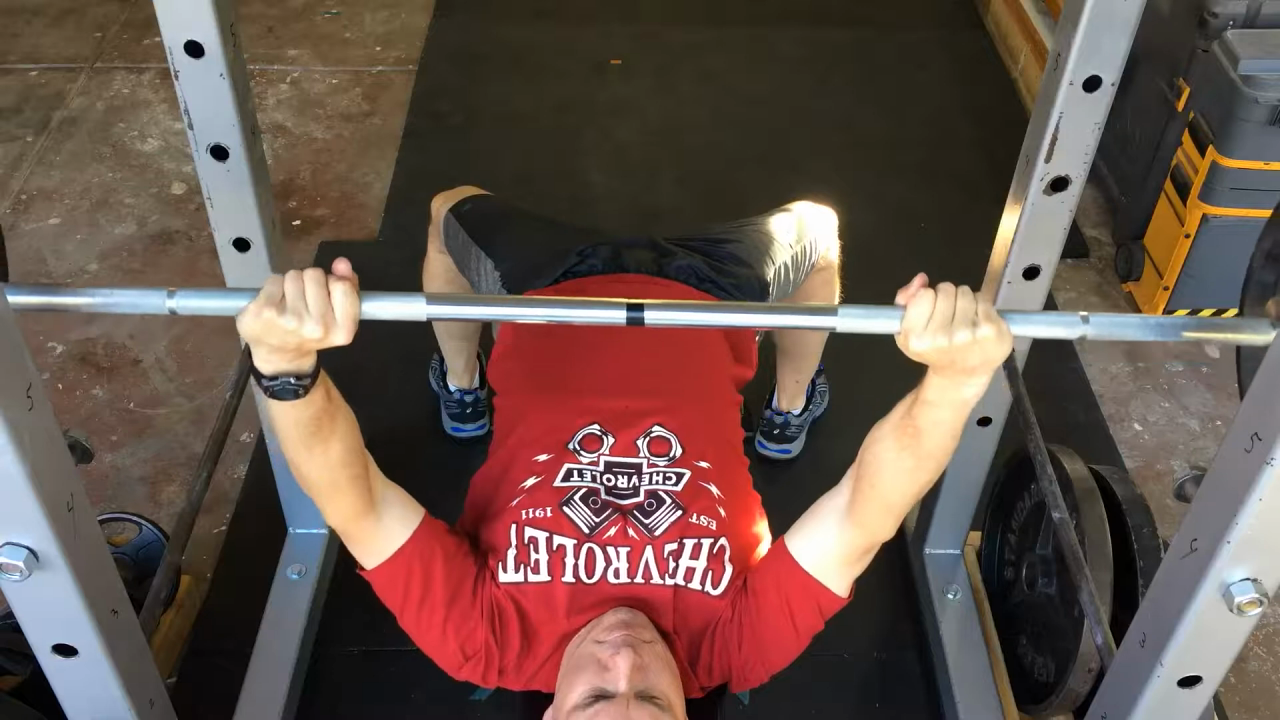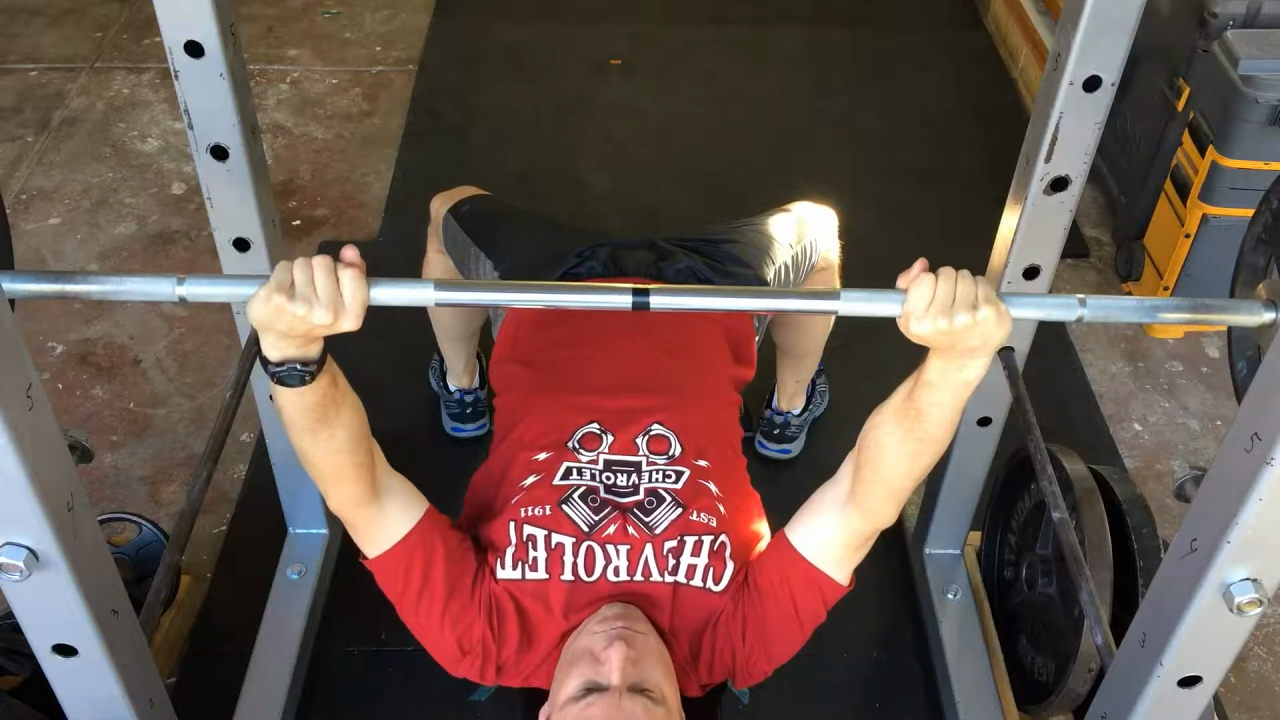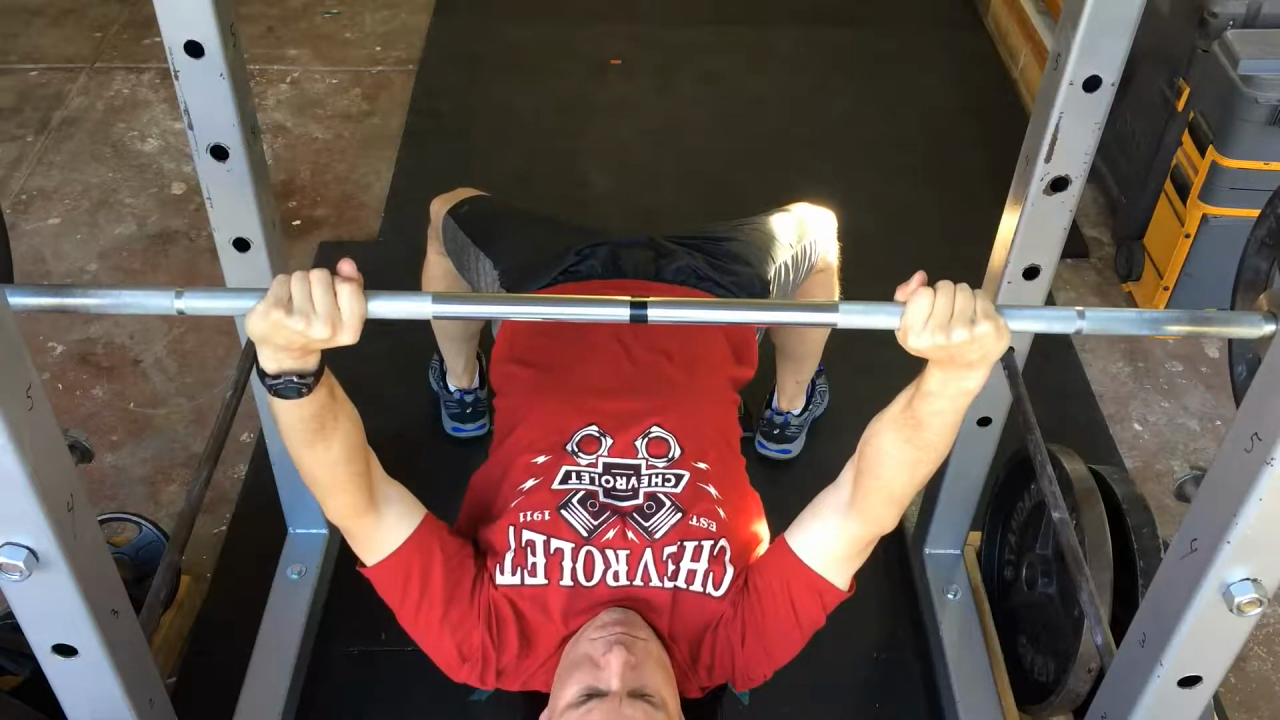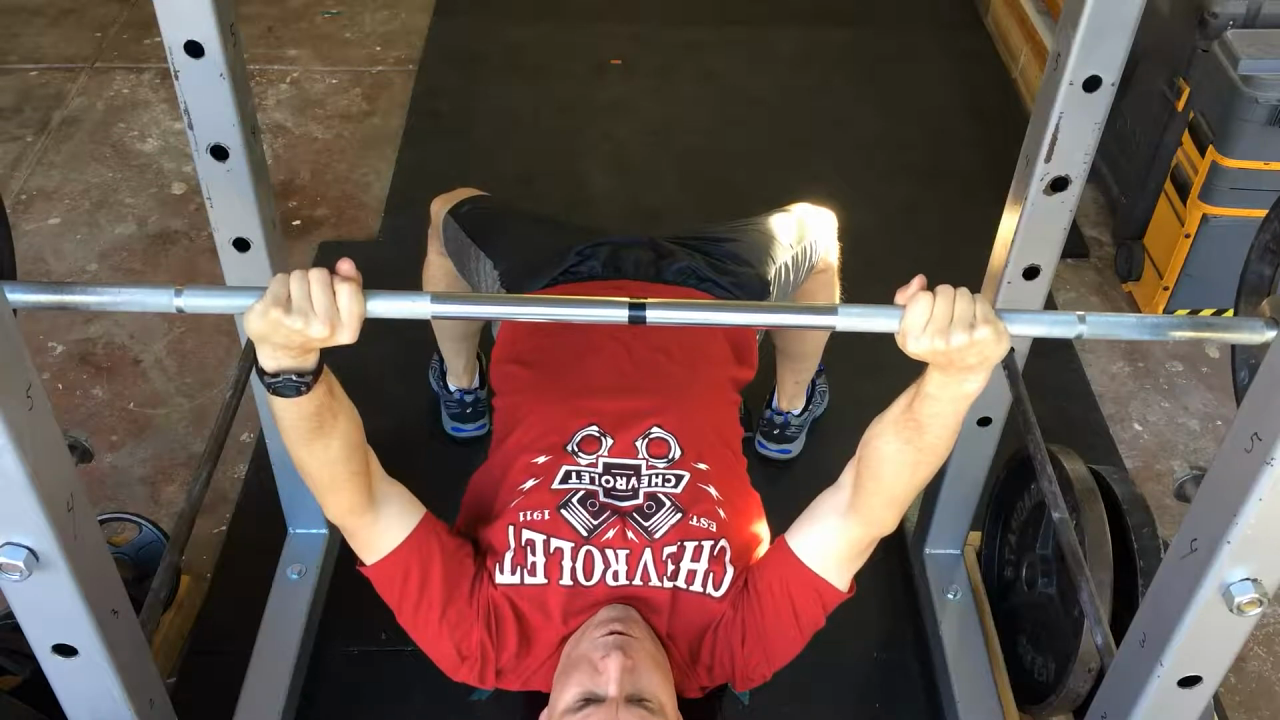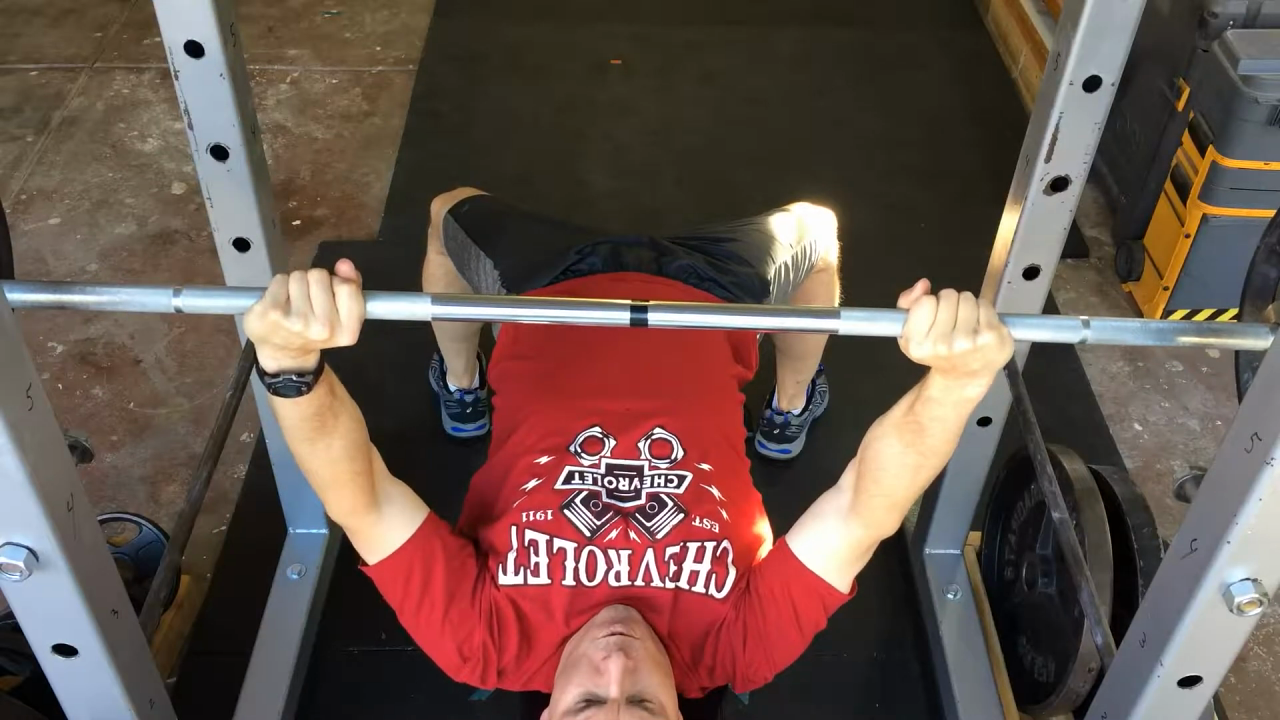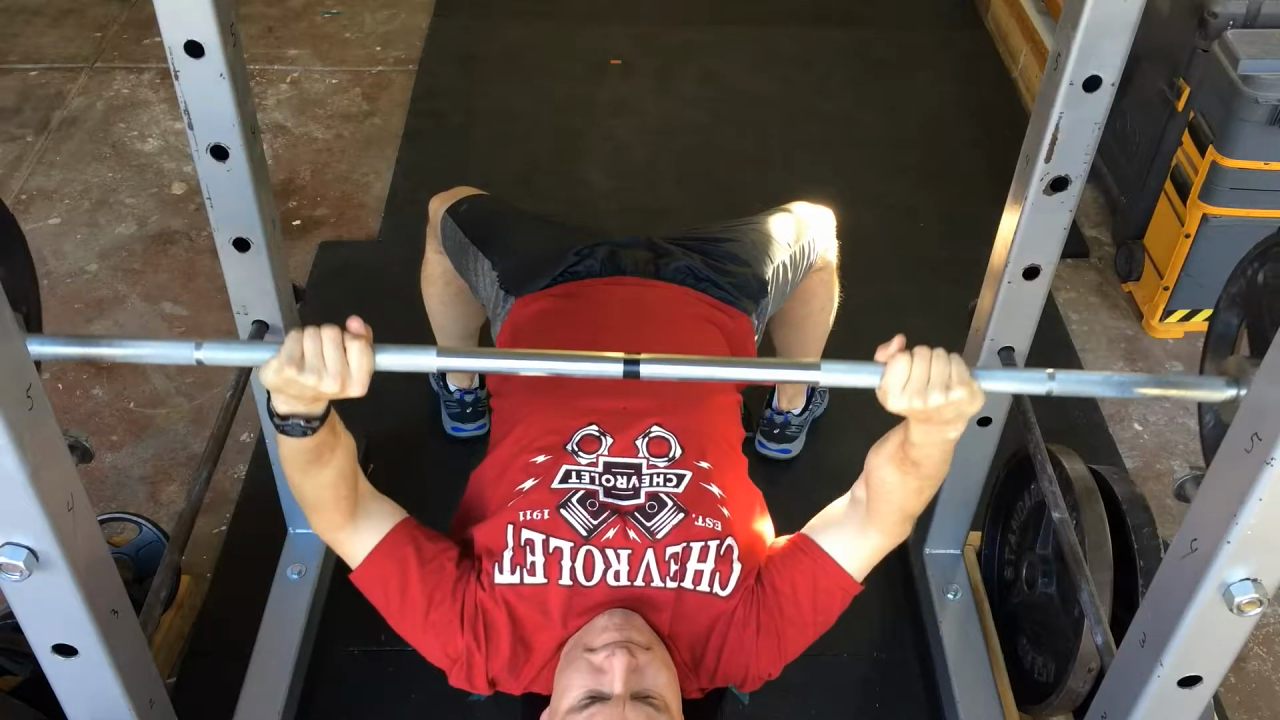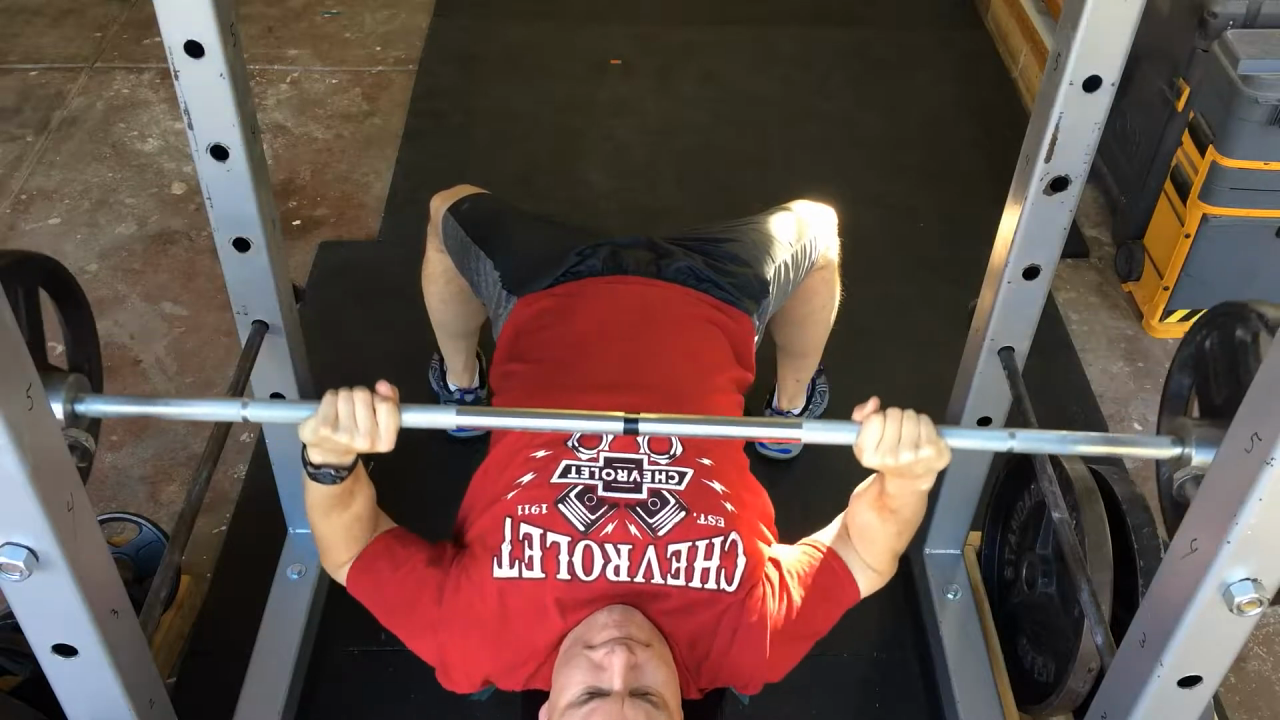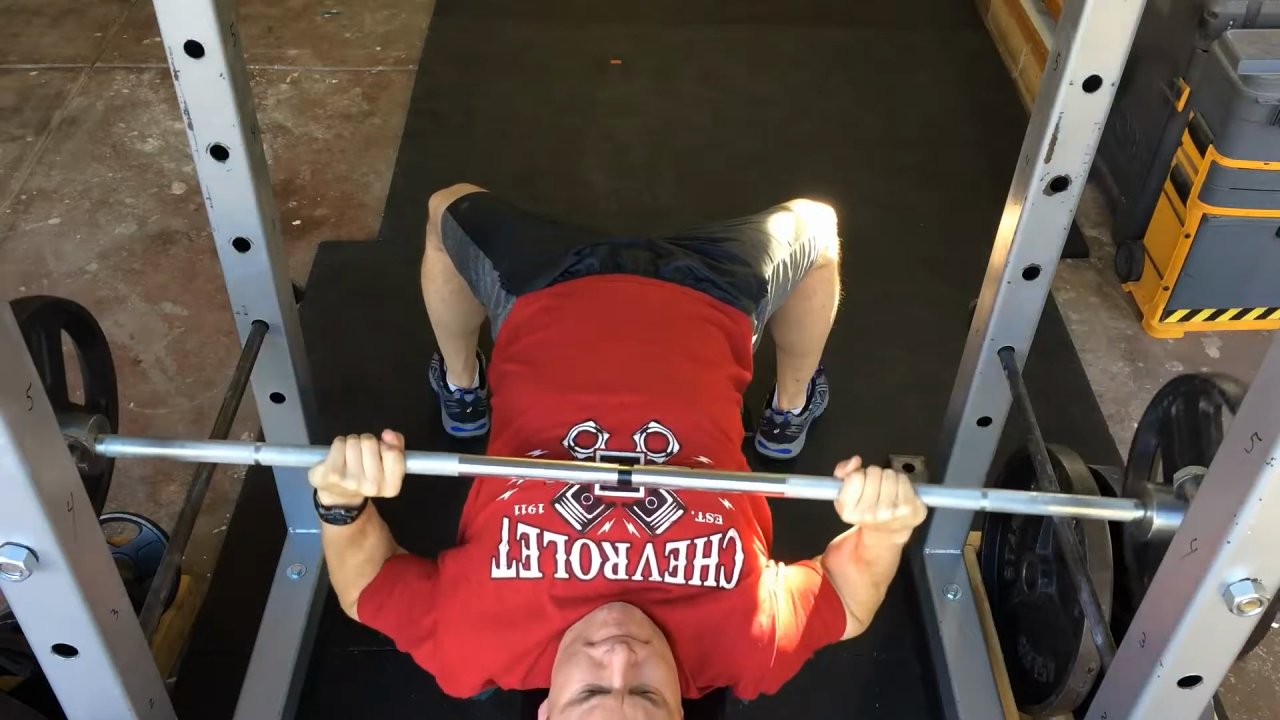
dt=0.5s
person 1, frame 1
left shoulder: (484, 638)
right shoulder: (737, 641)
left elbow: (355, 503)
right elbow: (868, 512)
left wrist: (286, 360)
right wrist: (960, 371)
left knee: (456, 210)
right knee: (814, 224)
left ankle: (463, 391)
person 1, frame 2
left shoulder: (482, 635)
right shoulder: (736, 639)
left elbow: (360, 491)
right elbow: (865, 499)
left wrist: (292, 348)
right wrist: (957, 355)
left knee: (456, 211)
right knee: (813, 227)
left ankle: (462, 394)
person 1, frame 3
left shoulder: (483, 640)
right shoulder: (737, 641)
left elbow: (357, 501)
right elbow: (867, 504)
left wrist: (289, 360)
right wrist: (956, 369)
left knee: (455, 212)
right knee: (812, 226)
person 1, frame 4
left shoulder: (485, 641)
right shoulder: (737, 642)
left elbow: (357, 500)
right elbow: (865, 506)
left wrist: (289, 359)
right wrist: (957, 371)
left knee: (455, 213)
right knee: (813, 228)
person 1, frame 5
left shoulder: (483, 640)
right shoulder: (737, 643)
left elbow: (361, 500)
right elbow: (865, 510)
left wrist: (289, 361)
right wrist: (960, 374)
left knee: (455, 212)
right knee: (813, 225)
person 1, frame 6
left shoulder: (483, 642)
right shoulder: (741, 640)
left elbow: (345, 515)
right elbow: (877, 513)
left wrist: (300, 406)
right wrist: (936, 423)
left knee: (453, 211)
right knee: (811, 226)
person 1, frame 7
left shoulder: (474, 638)
right shoulder: (744, 639)
left elbow: (350, 548)
right elbow: (867, 555)
left wrist: (330, 460)
right wrist: (907, 474)
left knee: (453, 209)
right knee: (813, 224)
person 1, frame 8
left shoulder: (474, 640)
right shoulder: (742, 642)
left elbow: (364, 590)
right elbow: (849, 604)
left wrist: (342, 502)
right wrist: (883, 529)
left knee: (453, 208)
right knee: (811, 223)
